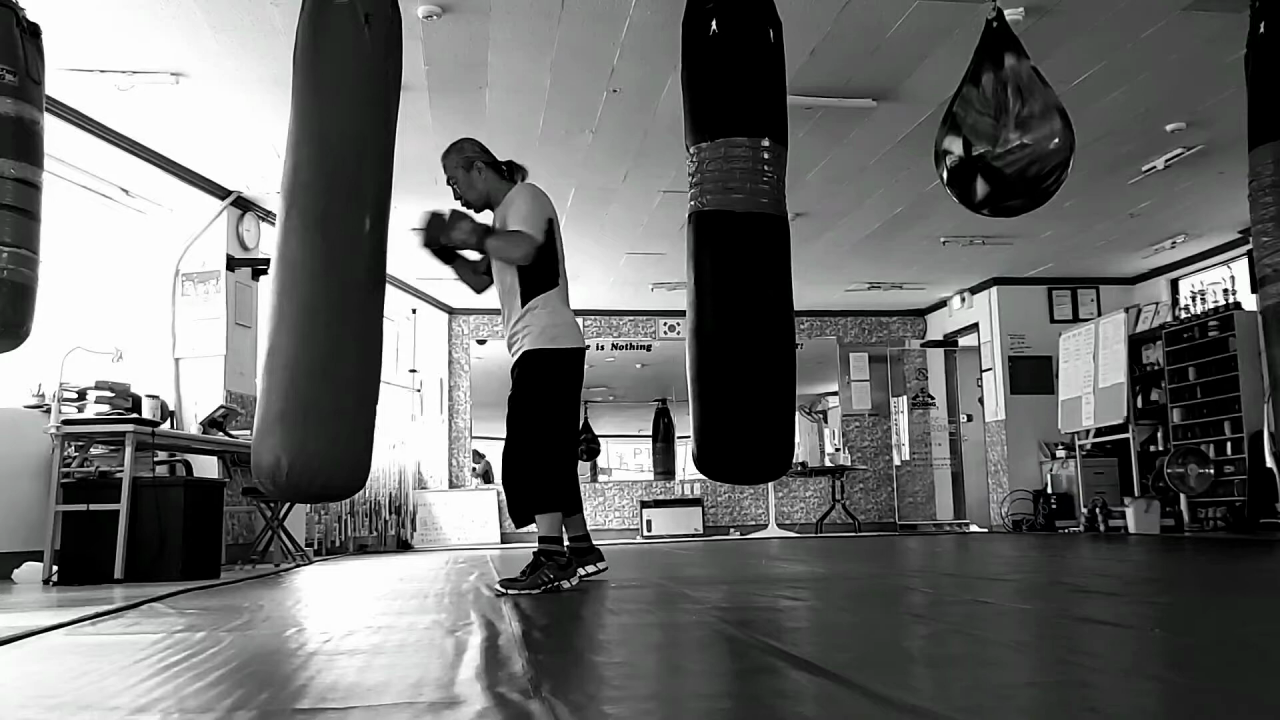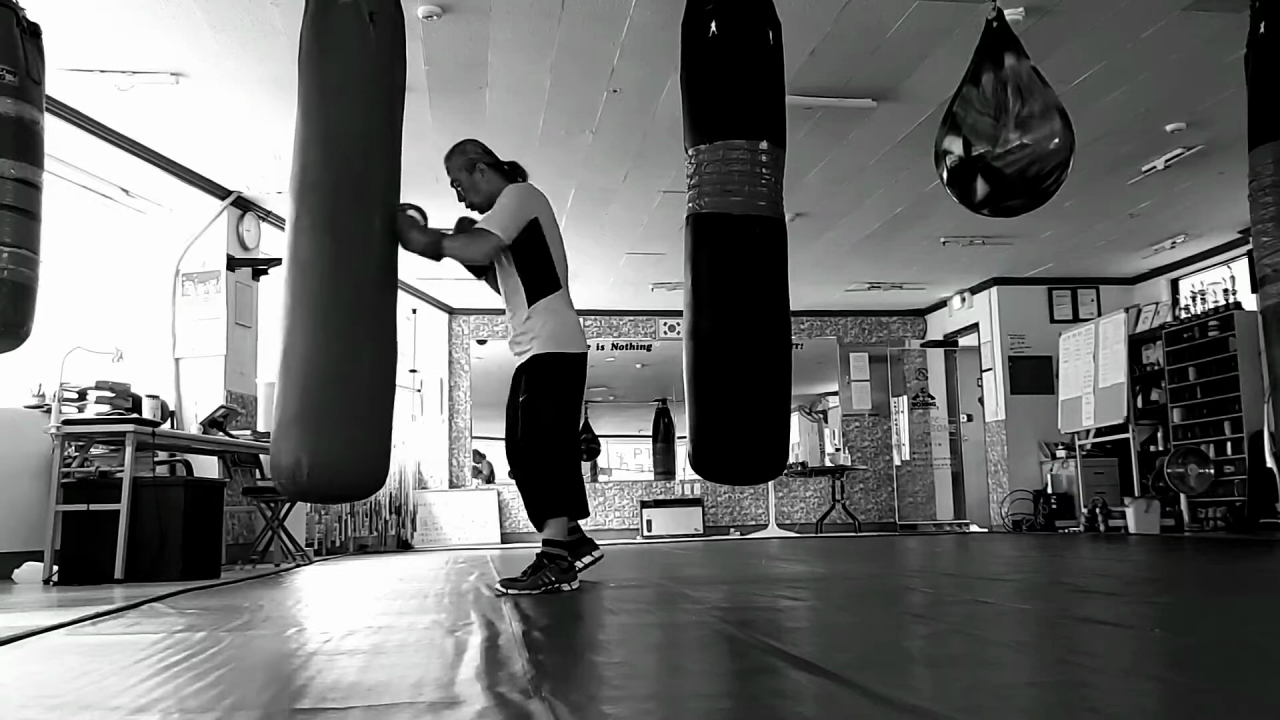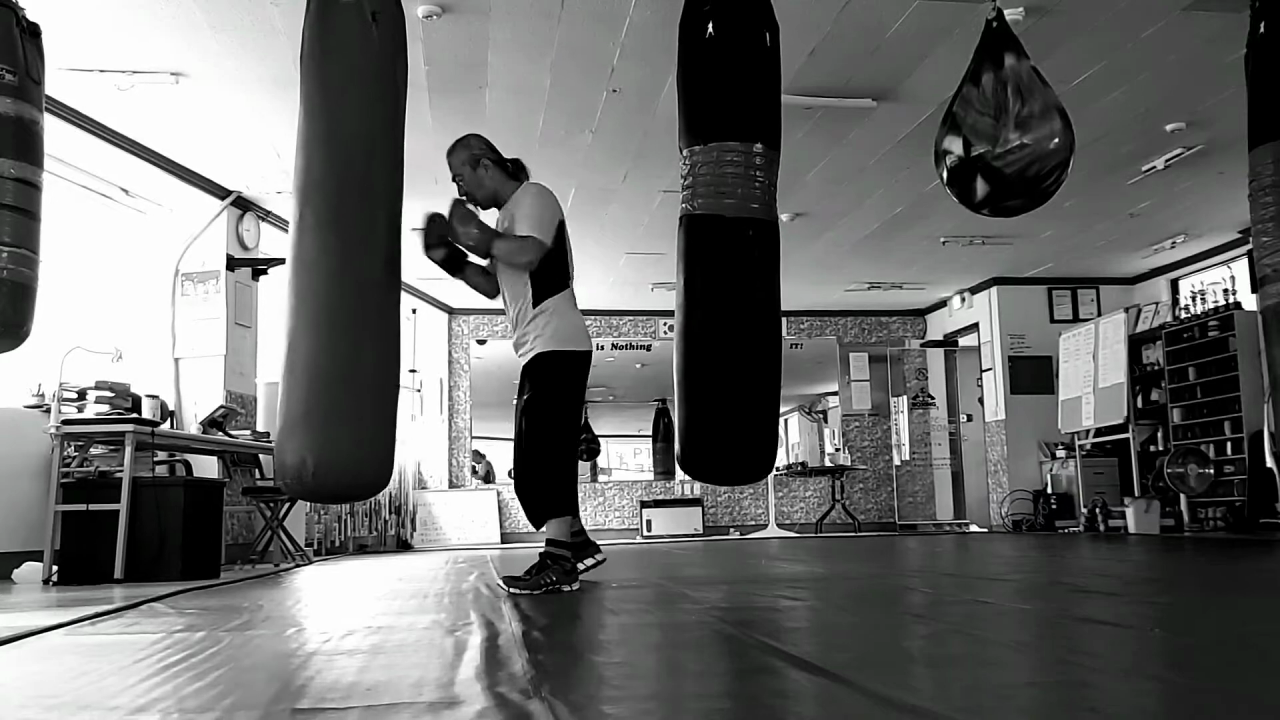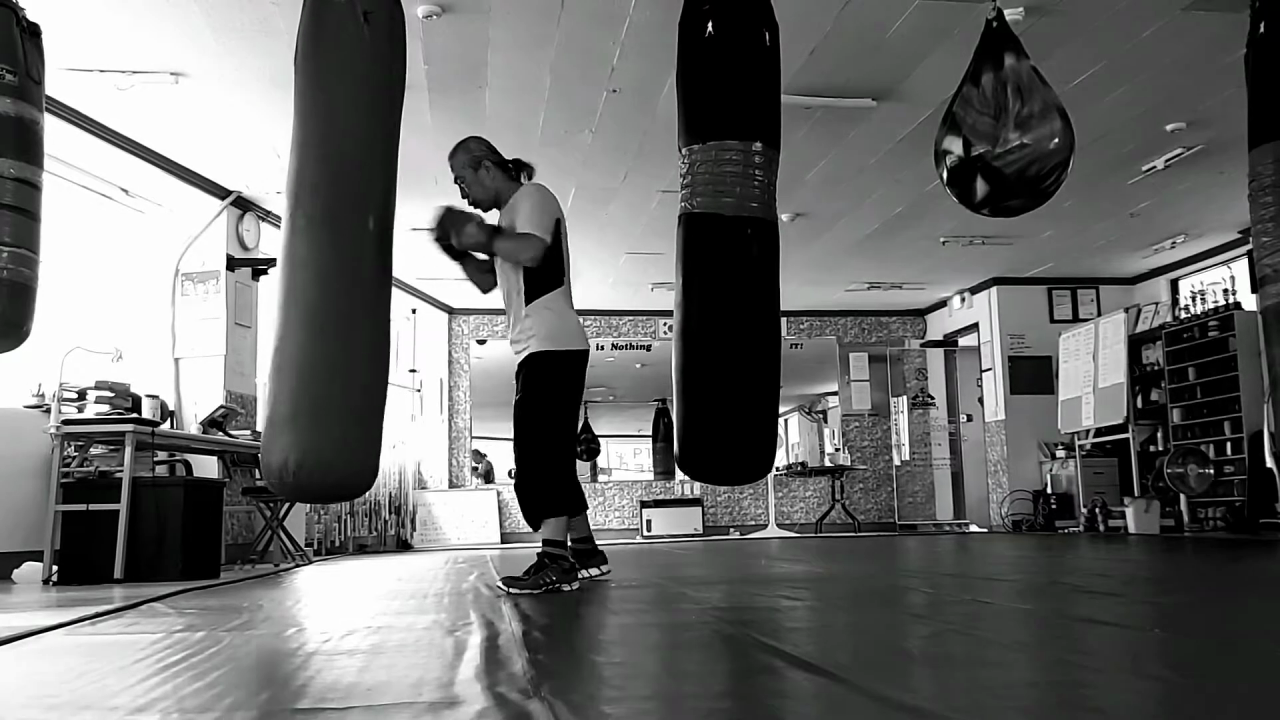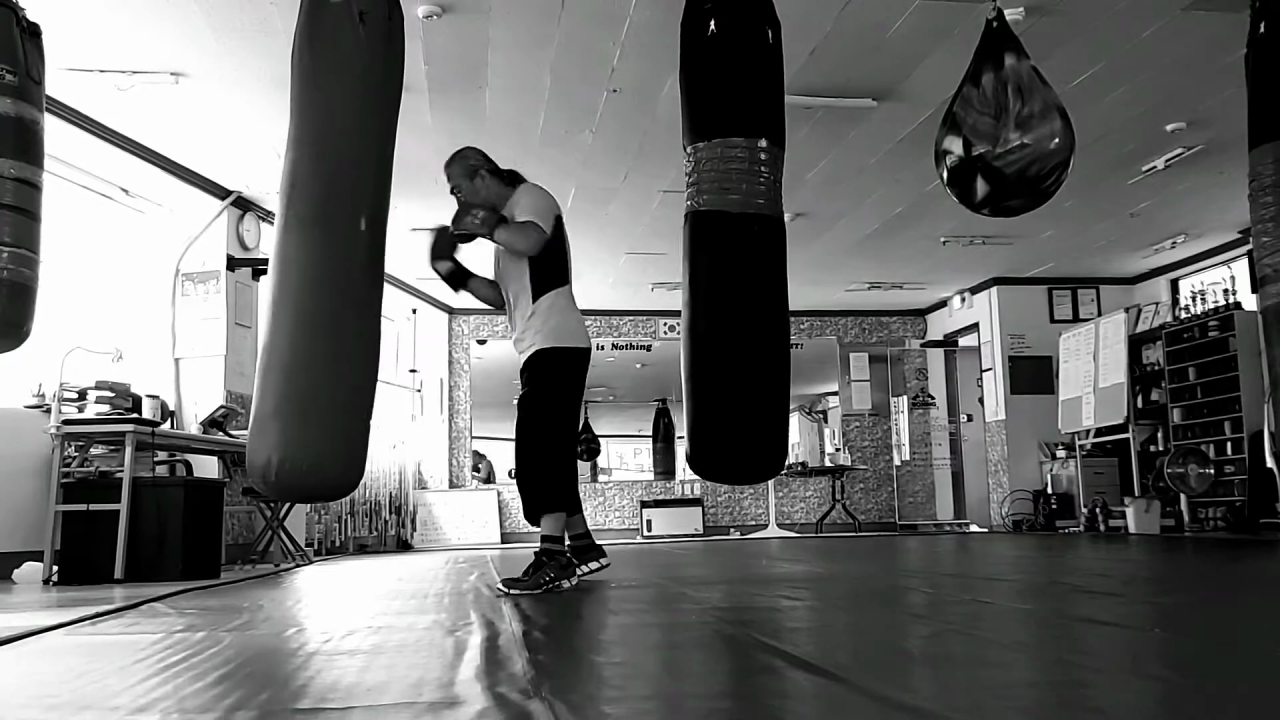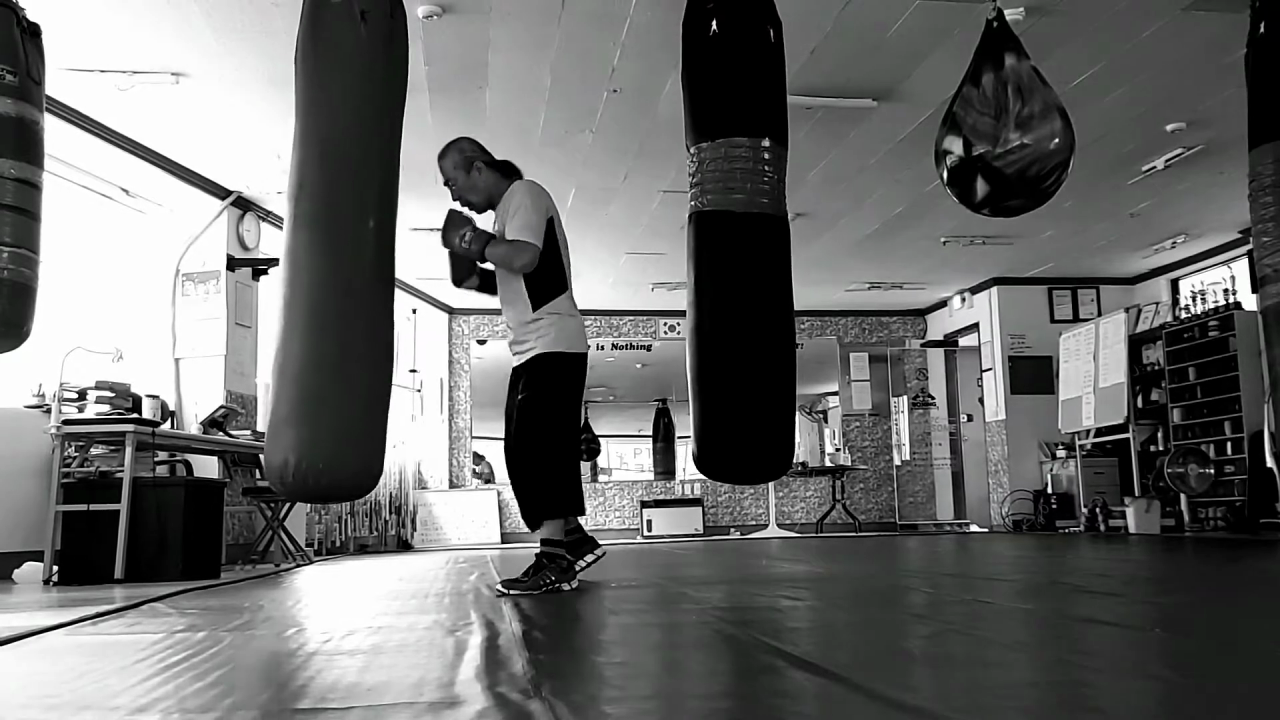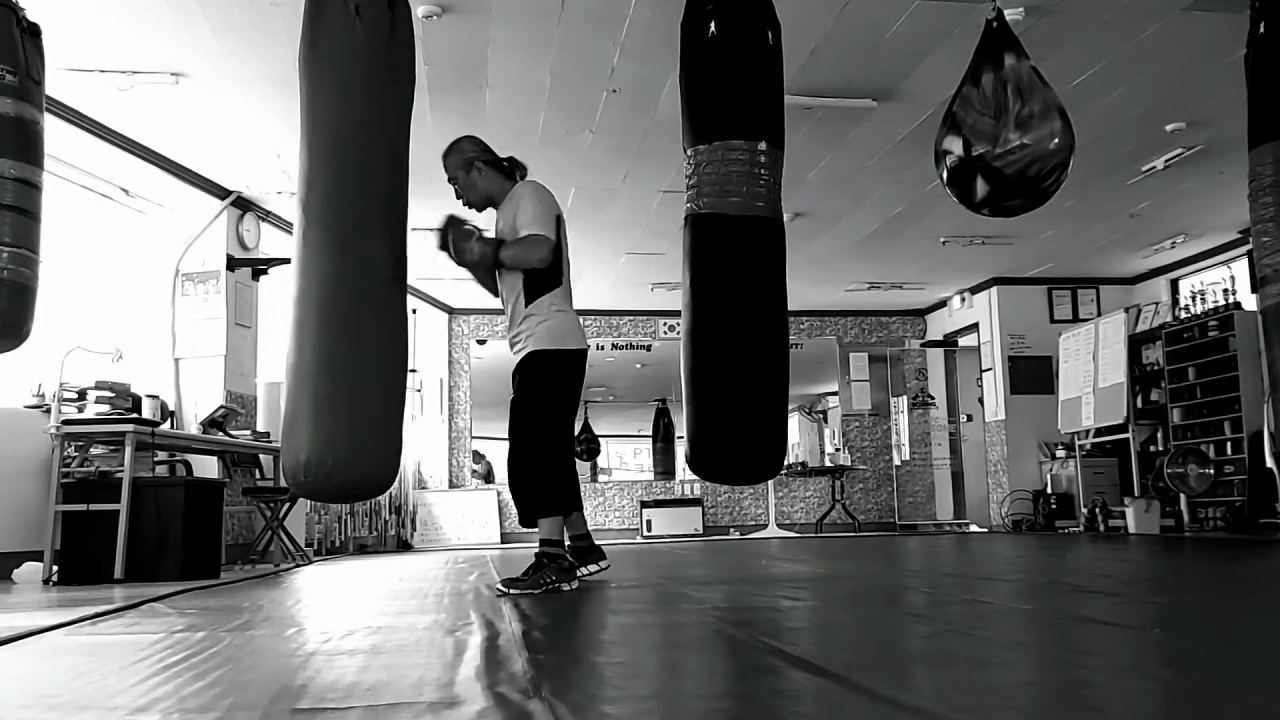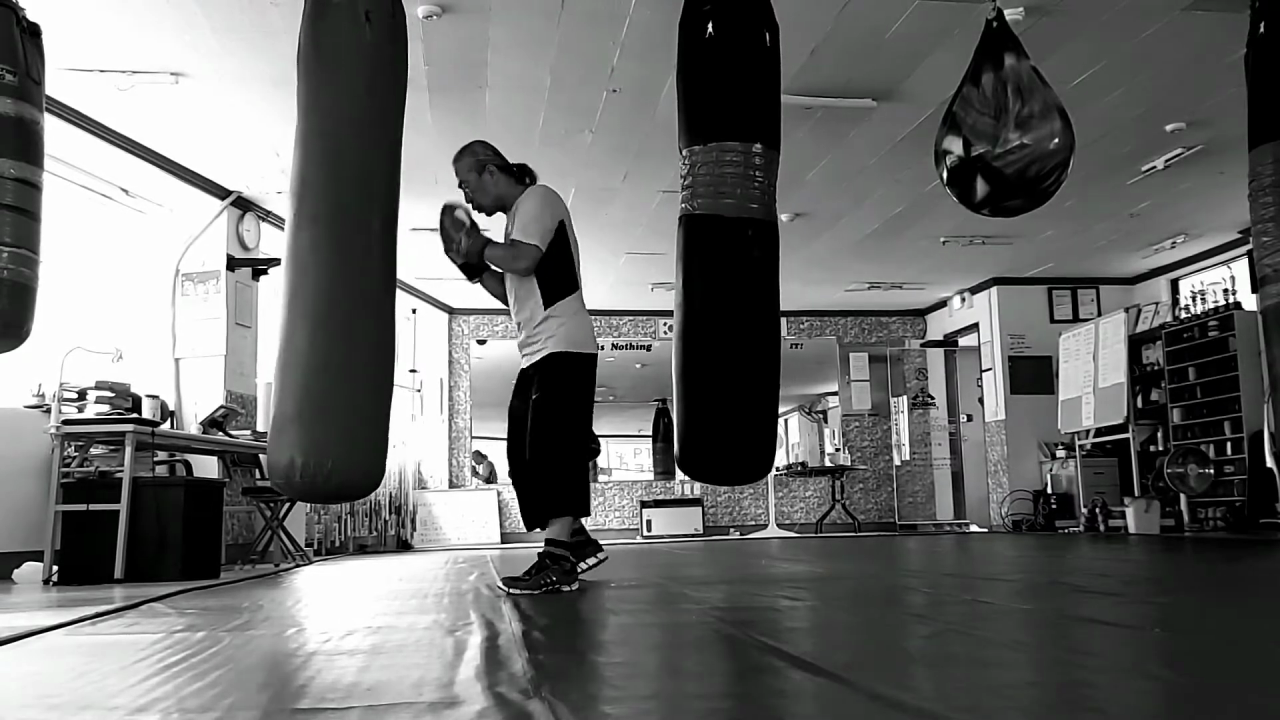
dt=0.5s
person 1, frame 1
left shoulder: (525, 198)
right shoulder: (504, 217)
left elbow: (520, 251)
right elbow: (480, 280)
left wrist: (470, 233)
right wrist: (452, 250)
left hip: (549, 345)
right hip: (535, 349)
left knee: (533, 449)
right knee: (549, 449)
left ankle: (552, 558)
right ankle: (579, 548)
person 1, frame 2
left shoulder: (519, 195)
right shoulder: (506, 212)
left elbow: (480, 250)
right elbow: (497, 275)
left wrist: (427, 239)
right wrist: (433, 246)
left hip: (551, 348)
right hip: (537, 351)
left knee: (541, 450)
right knee: (529, 451)
left ankle: (555, 560)
right ankle: (572, 543)
person 1, frame 3
left shoulder: (531, 196)
right shoulder: (512, 211)
left elbow: (529, 254)
right elbow: (491, 287)
left wrist: (477, 238)
right wrist: (448, 255)
left hip: (556, 347)
right hip: (538, 352)
left knee: (546, 451)
right knee: (534, 455)
left ankle: (558, 560)
right ankle: (576, 545)
person 1, frame 4
left shoulder: (531, 197)
right shoulder: (510, 215)
left elbow: (529, 253)
right elbow: (487, 281)
left wrist: (485, 237)
right wrist: (458, 248)
left hip: (551, 347)
right hip: (542, 350)
left knee: (541, 450)
right knee: (544, 451)
left ankle: (556, 560)
right ankle: (582, 550)
person 1, frame 5
left shoulder: (529, 197)
right shoulder: (512, 211)
left elbow: (529, 244)
right elbow: (502, 298)
left wrist: (484, 224)
right wrist: (455, 276)
left hip: (553, 345)
right hip: (556, 348)
left knee: (539, 447)
right knee: (551, 450)
left ankle: (553, 557)
right ankle: (582, 547)
person 1, frame 6
left shoulder: (523, 195)
right shoulder: (505, 215)
left elbow: (525, 261)
left wrist: (473, 242)
right wrist: (472, 273)
left hip: (552, 348)
right hip: (534, 352)
left knee: (538, 450)
right knee: (527, 452)
left ankle: (554, 560)
right ankle: (574, 541)
person 1, frame 7
left shoulder: (527, 197)
right shoulder: (507, 216)
left elbow: (538, 255)
right elbow: (508, 287)
left wrist: (485, 247)
right wrist: (469, 256)
left hip: (550, 346)
right hip: (541, 349)
left knee: (533, 449)
right knee: (549, 451)
left ankle: (554, 560)
right ankle: (582, 548)
person 1, frame 8
left shoulder: (536, 199)
right shoulder: (518, 218)
left elbow: (524, 260)
right elbow: (511, 291)
left wrist: (476, 245)
right wrist: (474, 263)
left hip: (563, 350)
right hip: (539, 355)
left knee: (549, 449)
right knee: (527, 451)
left ankle: (558, 560)
right ankle: (578, 543)
